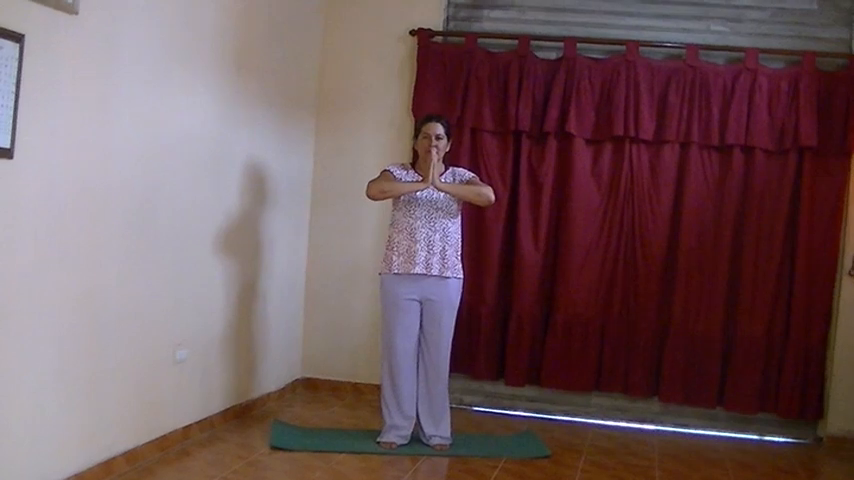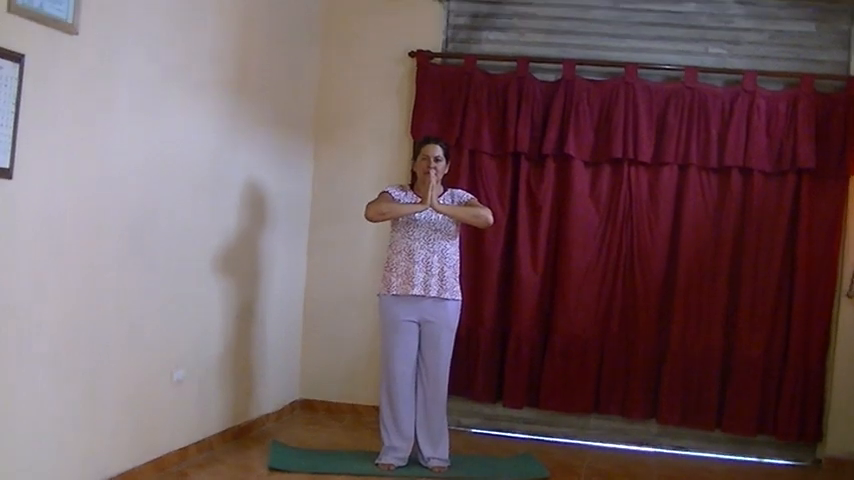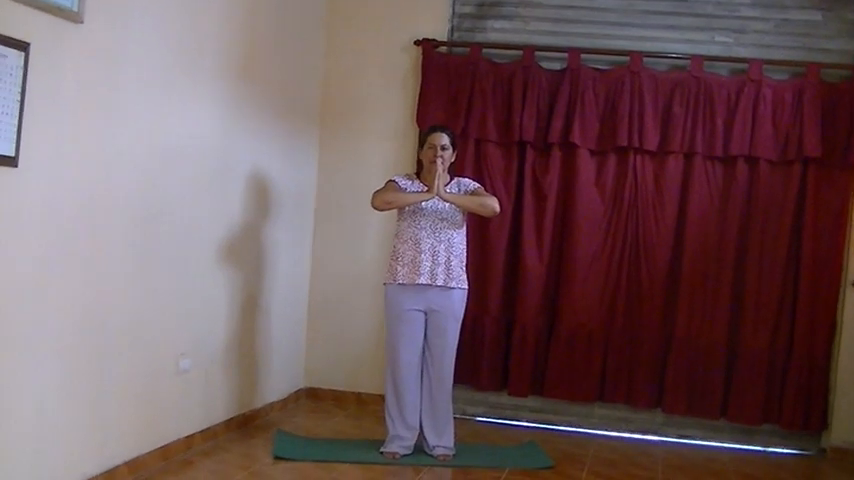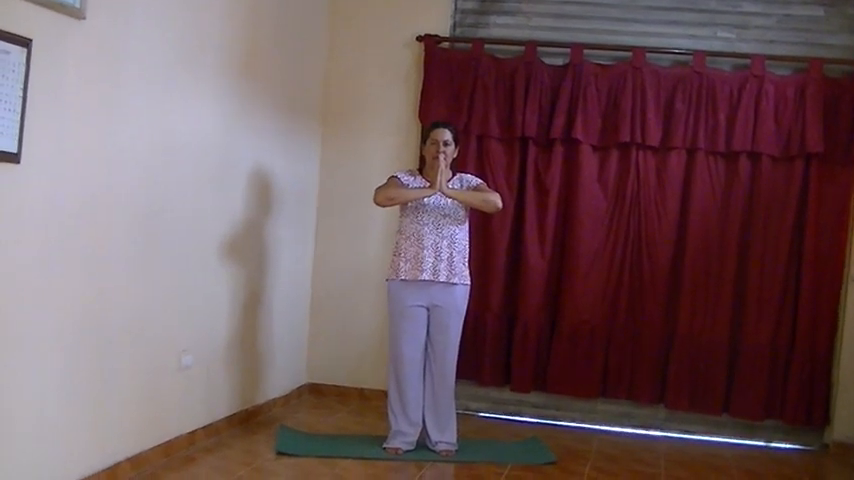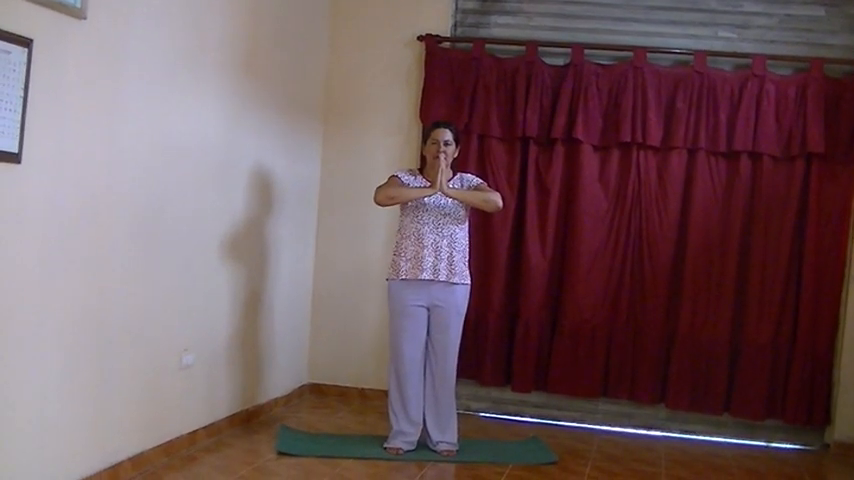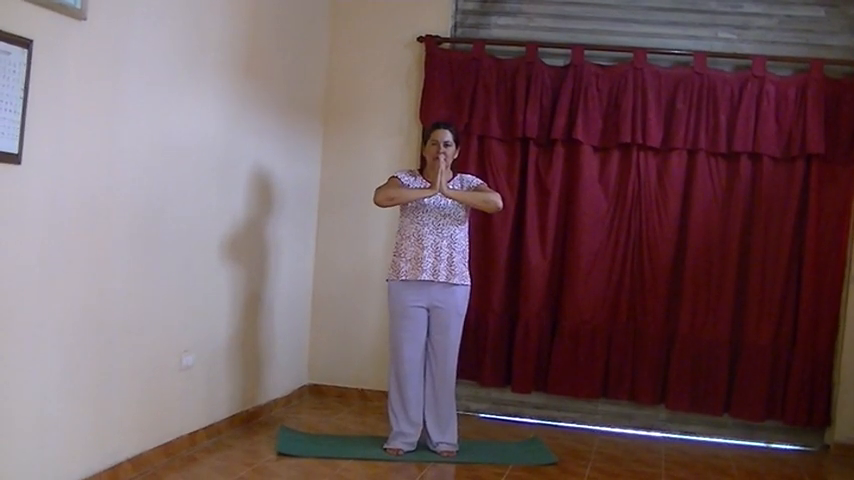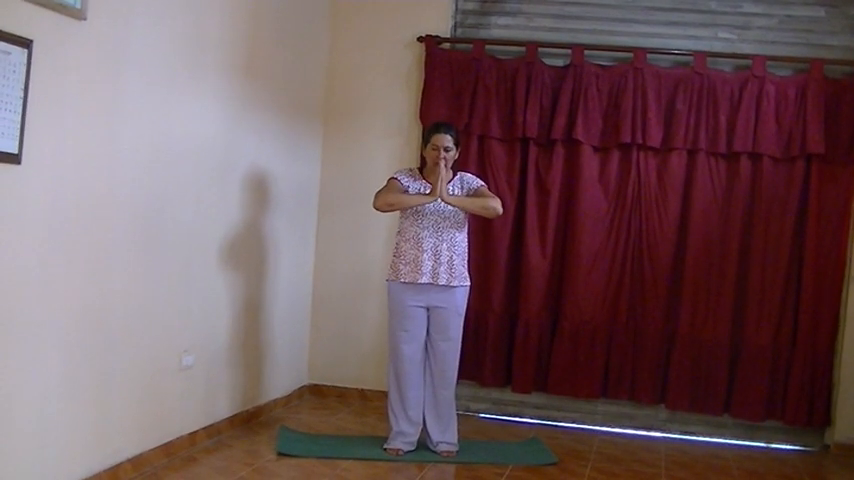
dt=0.7s
person 1, frame 1
left shoulder: (459, 177)
right shoulder: (398, 173)
left elbow: (488, 196)
right elbow: (373, 190)
left wrist: (440, 184)
right wrist: (421, 183)
left hip: (444, 279)
right hip: (399, 276)
left knee: (437, 355)
right knee: (398, 352)
left ankle: (436, 430)
right ankle: (396, 428)
person 1, frame 2
left shoulder: (458, 198)
right shoulder: (396, 194)
left elbow: (486, 218)
right elbow: (372, 212)
left wrist: (438, 205)
right wrist: (421, 204)
left hip: (443, 300)
right hip: (398, 297)
left knee: (435, 375)
right knee: (397, 373)
left ankle: (434, 451)
right ankle: (394, 450)
person 1, frame 3
left shoulder: (464, 187)
right shoulder: (403, 183)
left elbow: (493, 207)
right elbow: (378, 200)
left wrist: (445, 194)
right wrist: (427, 193)
left hip: (449, 290)
right hip: (404, 287)
left knee: (441, 365)
right knee: (402, 362)
left ankle: (439, 440)
right ankle: (399, 438)
person 1, frame 4
left shoulder: (467, 183)
right shoulder: (405, 179)
left elbow: (495, 203)
right elbow: (381, 197)
left wrist: (448, 190)
right wrist: (429, 189)
left hip: (451, 285)
right hip: (407, 283)
left knee: (444, 360)
right knee: (405, 358)
left ankle: (442, 436)
right ankle: (402, 434)
person 1, frame 5
left shoulder: (467, 183)
right shoulder: (406, 178)
left elbow: (496, 202)
right elbow: (381, 196)
left wrist: (448, 190)
right wrist: (430, 188)
left hip: (451, 286)
right hip: (407, 283)
left knee: (444, 361)
right knee: (405, 358)
left ankle: (443, 436)
right ankle: (403, 434)
person 1, frame 6
left shoulder: (467, 183)
right shoulder: (406, 179)
left elbow: (496, 203)
right elbow: (381, 197)
left wrist: (448, 191)
right wrist: (430, 189)
left hip: (452, 286)
right hip: (407, 282)
left knee: (444, 361)
right knee: (406, 359)
left ankle: (443, 437)
right ankle: (402, 435)
person 1, frame 7
left shoulder: (467, 182)
right shoulder: (405, 178)
left elbow: (495, 207)
right elbow: (380, 202)
left wrist: (448, 197)
right wrist: (428, 195)
left hip: (451, 287)
right hip: (406, 284)
left knee: (444, 362)
right knee: (406, 359)
left ankle: (443, 437)
right ankle: (402, 435)
